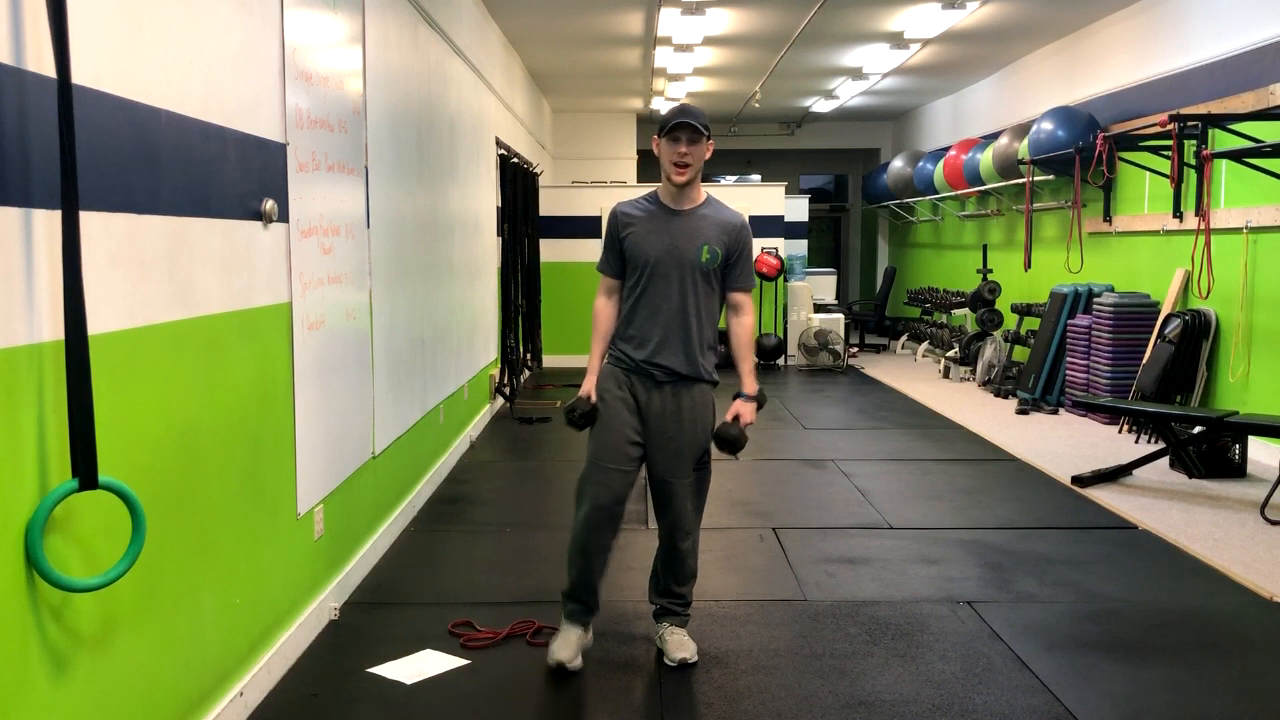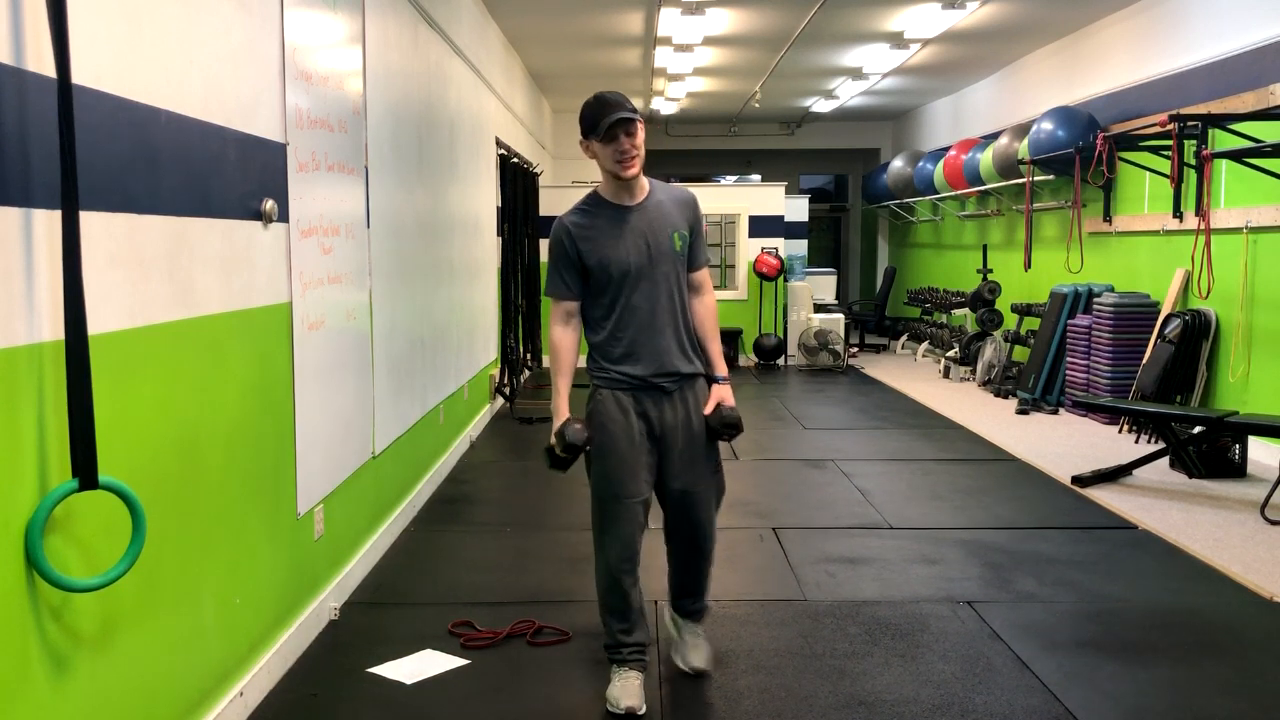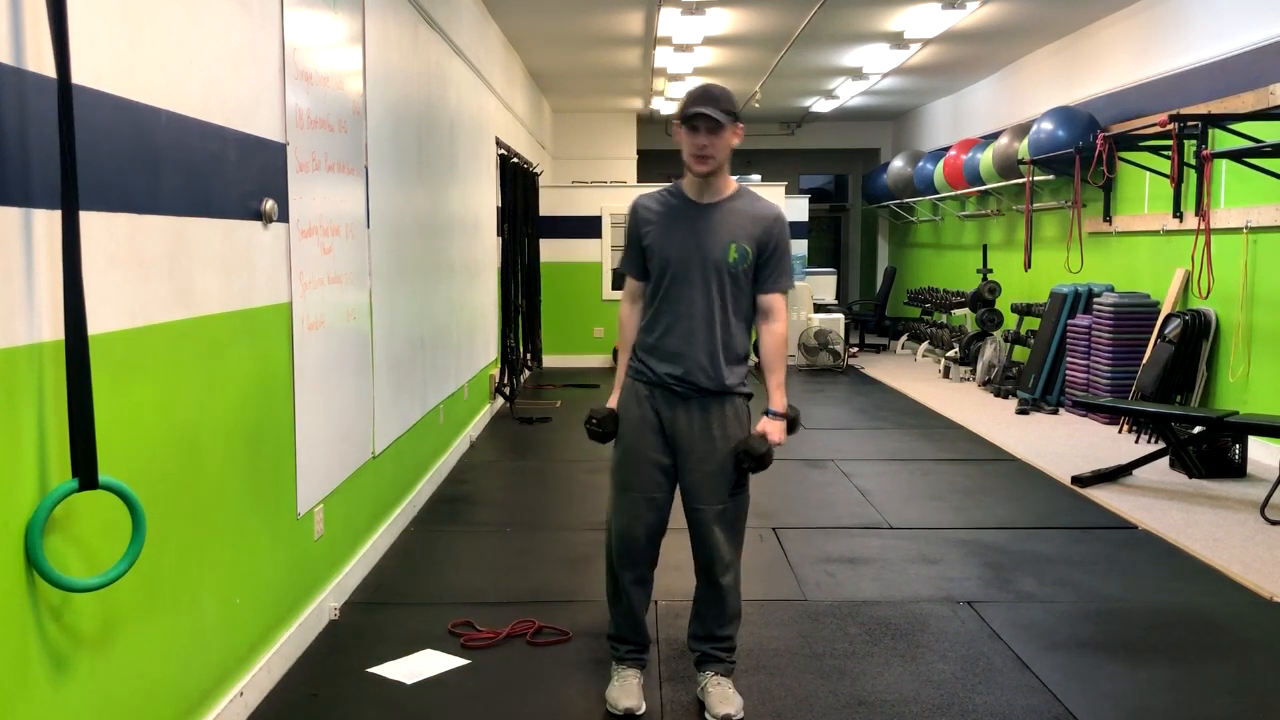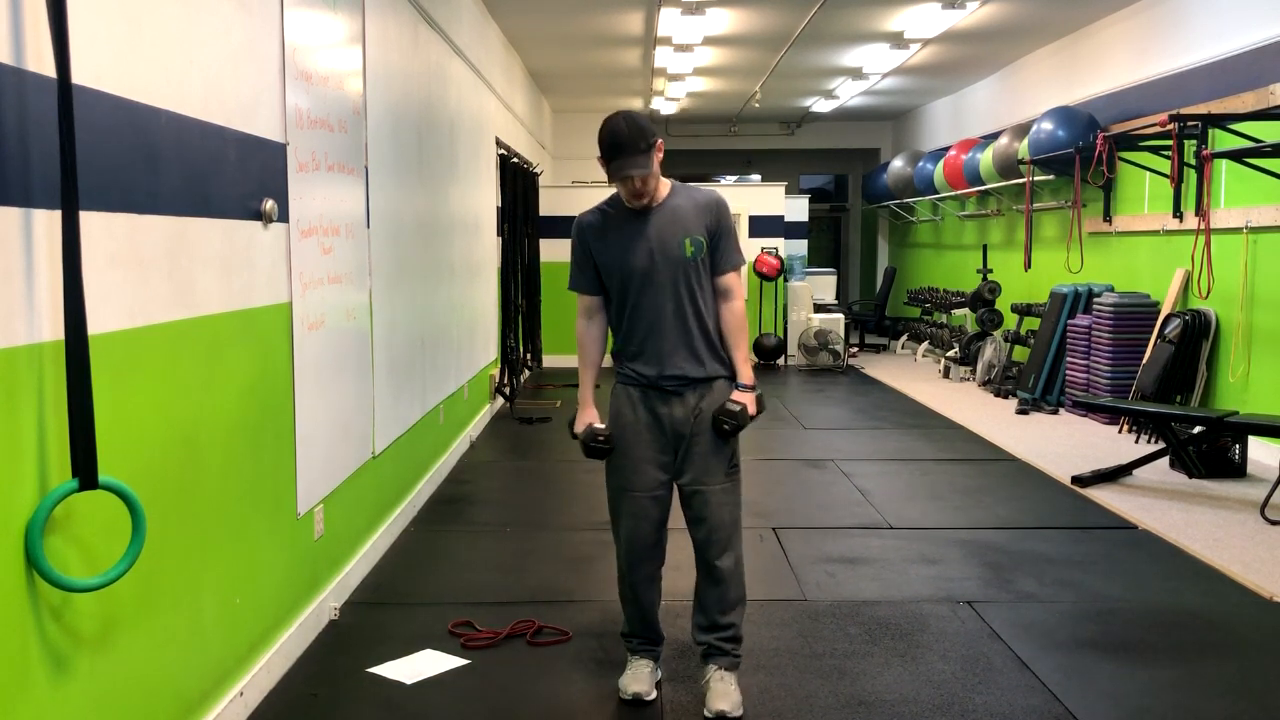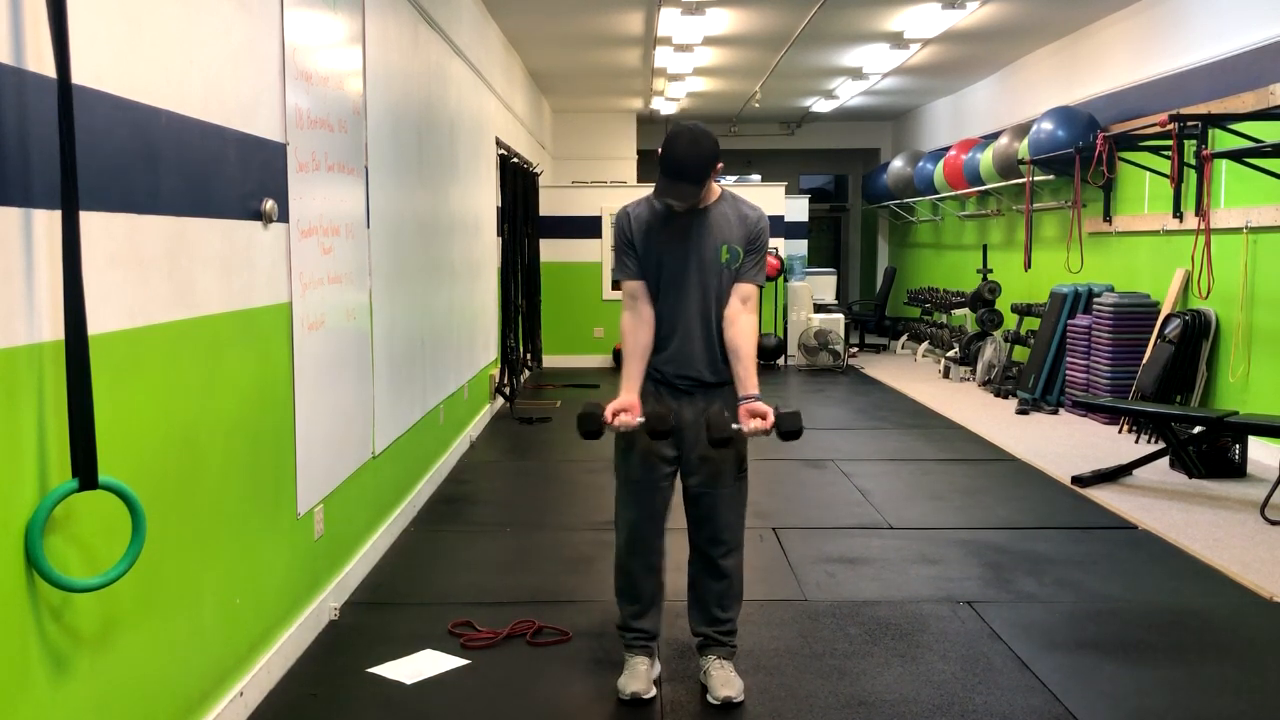
dt=1s
person 1, frame 1
left shoulder: (730, 227)
right shoulder: (626, 217)
left elbow: (740, 311)
right elbow: (608, 297)
left wrist: (747, 392)
right wrist: (592, 371)
left hip: (688, 388)
right hip: (623, 380)
left knee: (681, 517)
right knee: (599, 503)
left ankle: (671, 617)
right ankle: (577, 616)
person 1, frame 2
left shoulder: (681, 205)
right shoulder: (574, 228)
left elbow: (700, 293)
right elbow: (565, 320)
left wrist: (720, 376)
right wrist: (560, 408)
left hip: (687, 390)
right hip: (617, 399)
left knee: (695, 519)
right knee: (620, 536)
left ankle: (689, 617)
right ankle: (627, 658)
person 1, frame 3
left shoulder: (763, 220)
right shoulder: (648, 211)
left elbow: (771, 317)
right elbow: (632, 301)
left wrist: (775, 408)
right wrist: (618, 386)
left hip: (720, 405)
right hip: (648, 398)
left knee: (718, 546)
right knee: (630, 537)
left ankle: (714, 666)
right ankle: (628, 659)
person 1, frame 4
left shoulder: (707, 208)
right shoulder: (592, 228)
left elbow: (730, 297)
right elbow: (591, 317)
left wrist: (744, 381)
right wrist: (586, 401)
left hip: (707, 393)
right hip: (635, 397)
left knee: (718, 534)
right knee: (637, 536)
left ankle: (720, 661)
right ankle: (643, 650)
person 1, frame 5
left shoulder: (747, 221)
right shoulder: (634, 220)
left elbow: (741, 311)
right elbow: (637, 310)
left wrist: (749, 396)
right wrist: (629, 392)
left hip: (716, 396)
right hip: (652, 393)
left knee: (719, 534)
right knee: (637, 528)
left ankle: (716, 651)
right ankle: (640, 648)
